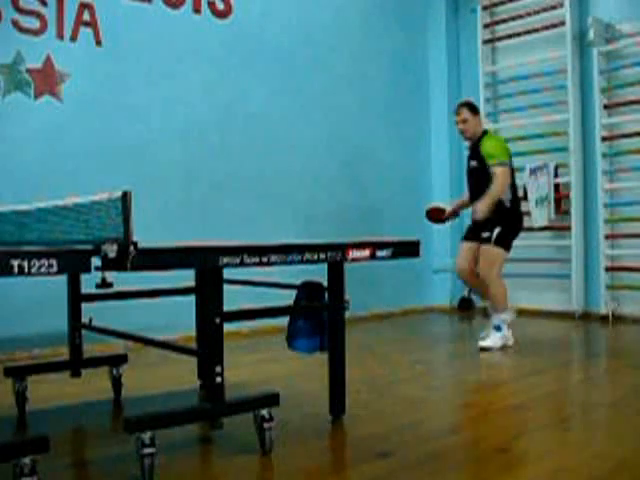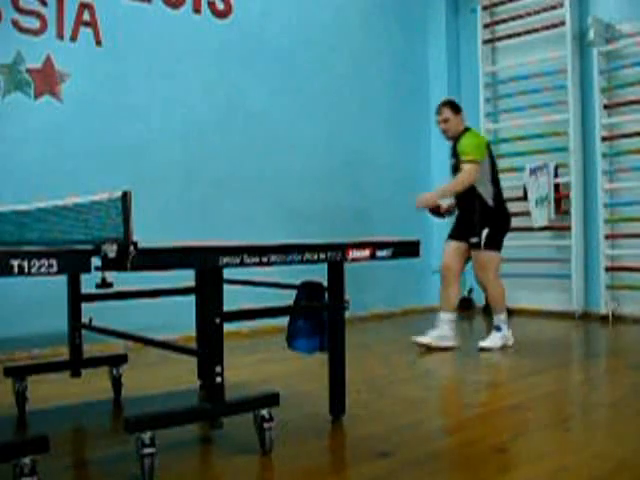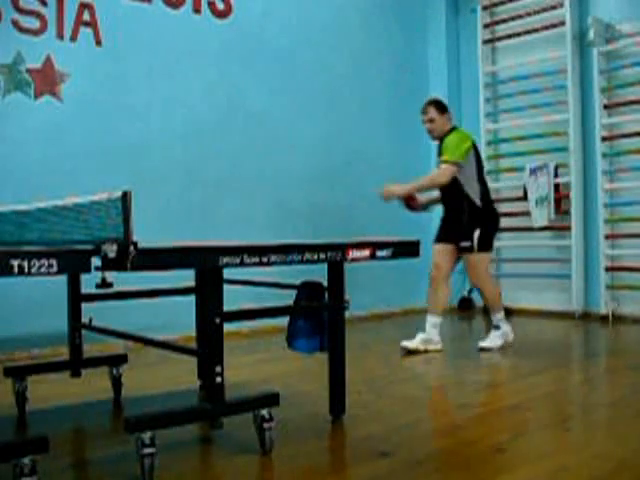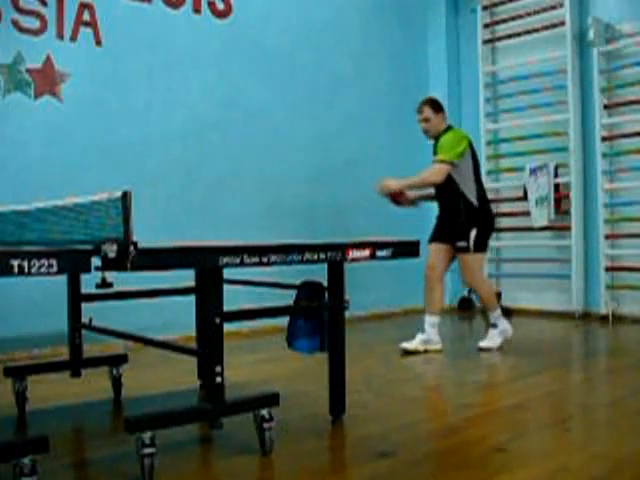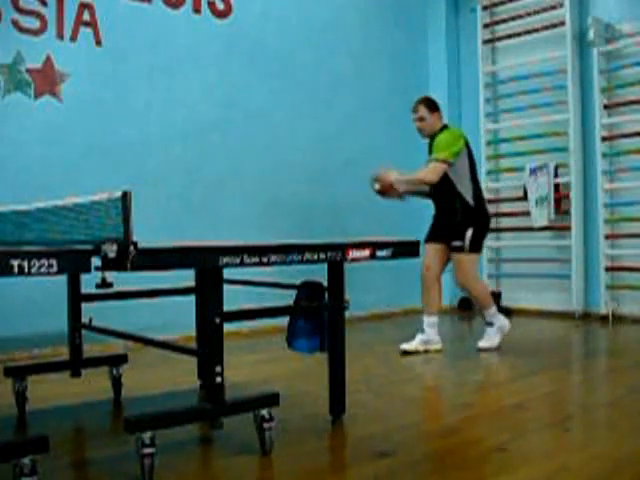
dt=0.2s
person 1, frame 1
left shoulder: (492, 143)
right shoulder: (473, 151)
left elbow: (502, 177)
left wrist: (486, 203)
right wrist: (457, 206)
left hip: (501, 217)
right hip: (483, 220)
left knee: (488, 272)
right knee: (463, 268)
left ankle: (501, 330)
right ankle: (499, 312)
person 1, frame 2
left shoulder: (471, 140)
right shoulder: (459, 144)
left elbow: (468, 175)
left wrist: (436, 195)
right wrist: (451, 205)
left hip: (488, 217)
right hip: (468, 217)
left knee: (485, 275)
right knee: (448, 269)
left ankle: (502, 330)
right ankle: (444, 331)
person 1, frame 3
left shoulder: (457, 139)
right shoulder: (447, 144)
left elbow: (443, 176)
left wrist: (406, 189)
right wrist: (430, 202)
left hip: (476, 218)
right hip: (454, 218)
left knee: (479, 277)
right knee: (437, 272)
left ankle: (501, 328)
right ankle: (431, 335)
person 1, frame 4
left shoulder: (453, 138)
right shoulder: (442, 143)
left elbow: (436, 176)
left wrist: (400, 184)
right wrist: (416, 197)
left hip: (472, 218)
right hip: (449, 218)
left knee: (473, 277)
right knee: (433, 272)
left ankle: (499, 325)
right ankle: (430, 335)
person 1, frame 5
left shoulder: (449, 137)
right shoulder: (437, 143)
left elbow: (432, 175)
left wrist: (399, 178)
right wrist: (405, 190)
left hip: (467, 218)
right hip: (445, 218)
left knee: (465, 277)
right knee: (429, 272)
left ankle: (495, 322)
right ankle: (430, 335)
